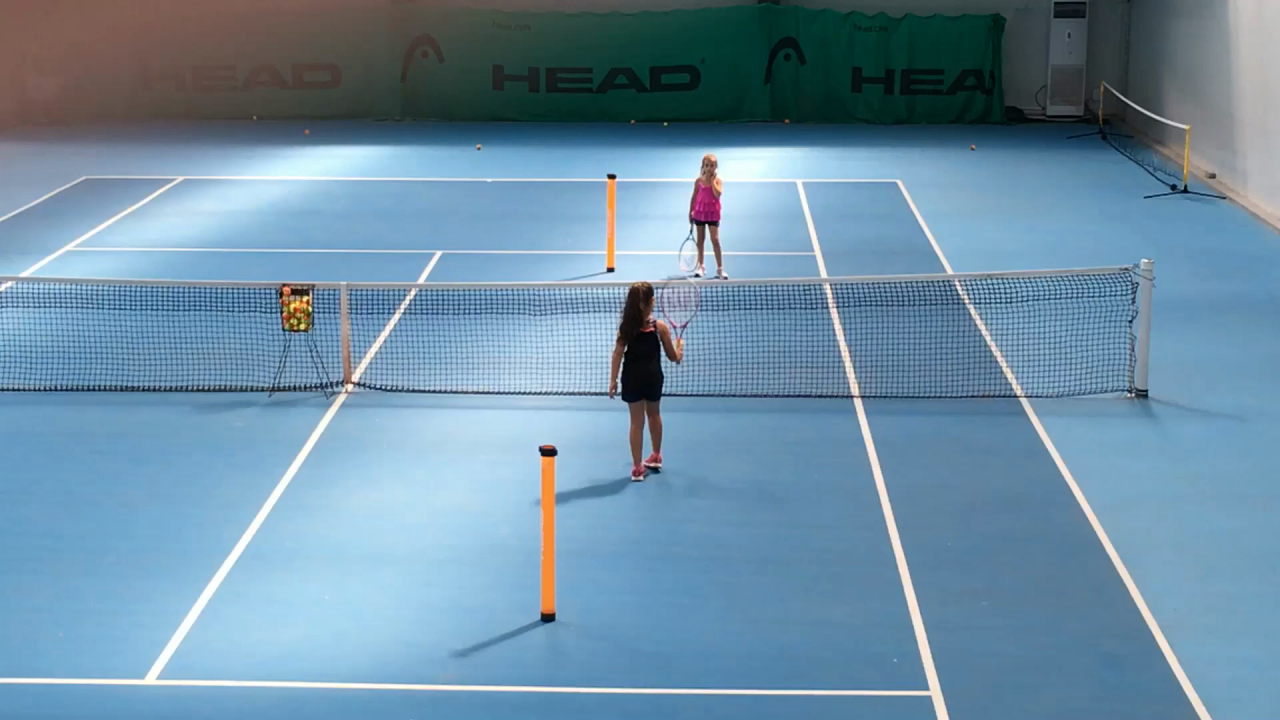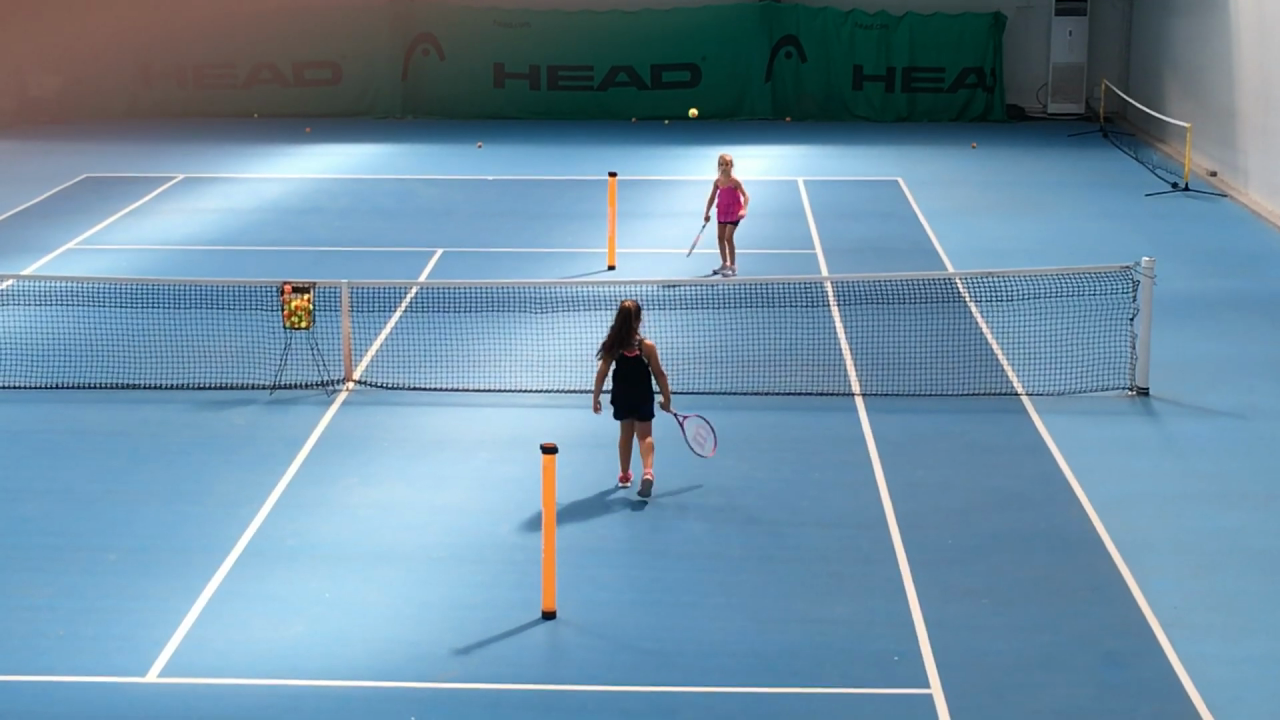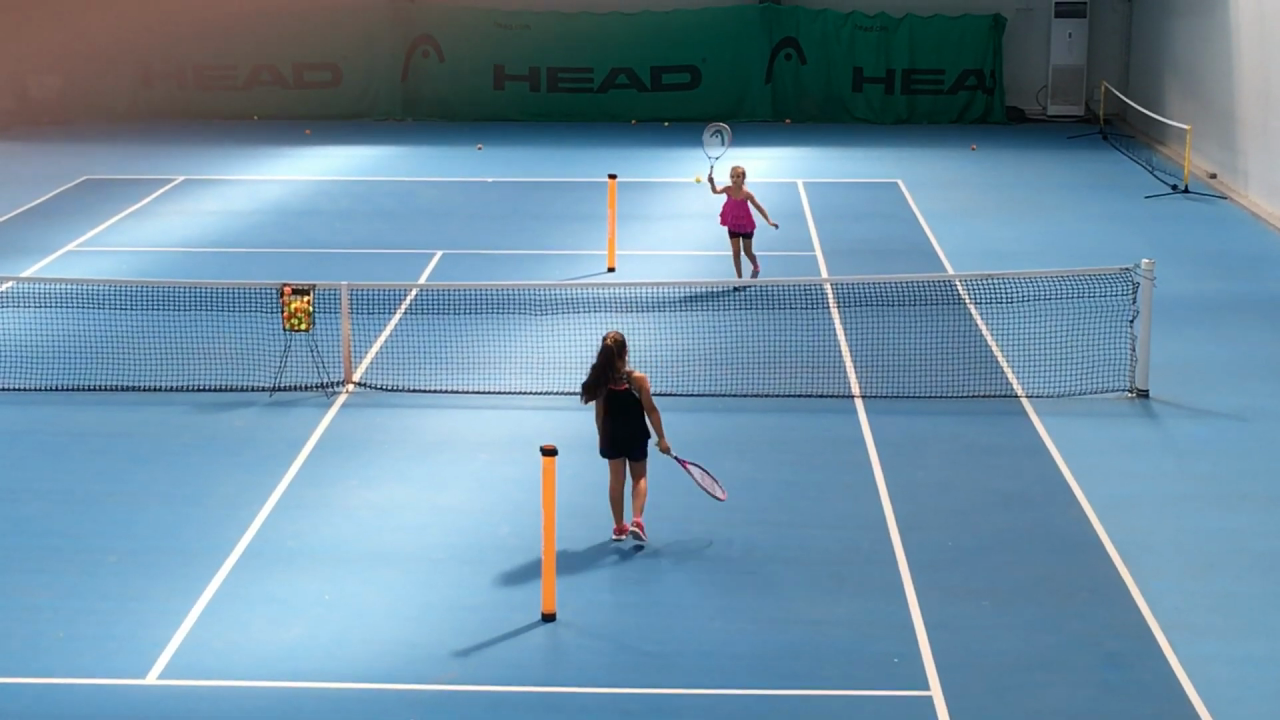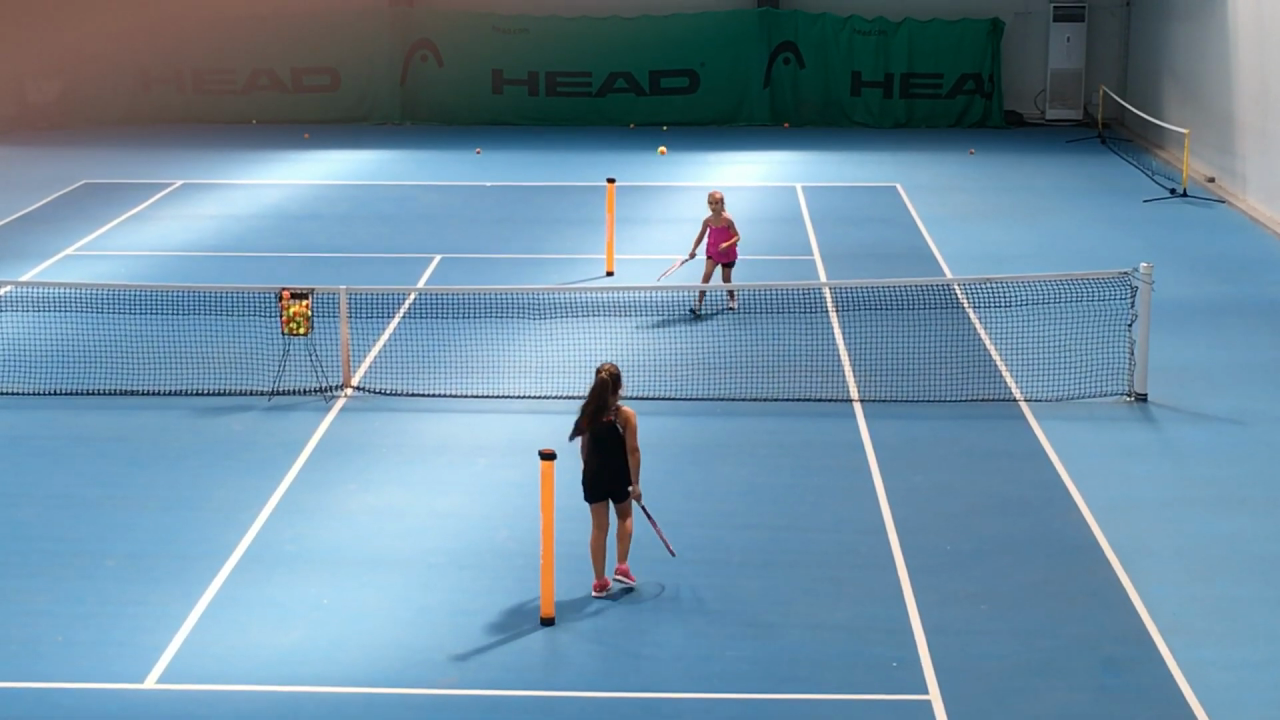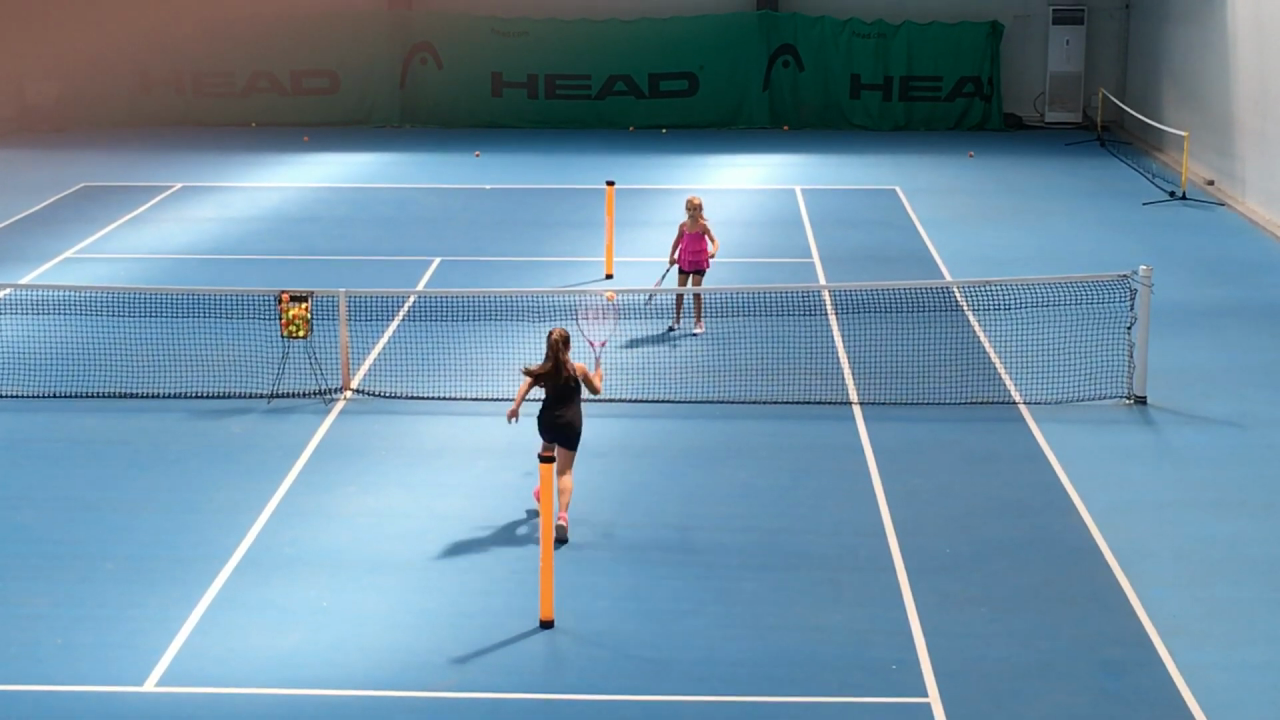
dt=1s
person 1, frame 1
left shoulder: (626, 325)
right shoulder: (659, 326)
left elbow: (617, 354)
right elbow: (672, 356)
left wrist: (613, 380)
right wrist: (679, 347)
left hip: (632, 377)
right hip: (653, 376)
left knee: (636, 422)
right knee: (654, 415)
left ankle: (637, 468)
right ankle: (656, 456)
person 1, frame 2
left shoulder: (613, 344)
right shoulder: (647, 346)
left elbow: (601, 373)
right elbow: (659, 374)
left wrist: (596, 397)
right wrist: (666, 397)
left hip: (621, 397)
right hip: (643, 398)
left knee: (626, 434)
right knee: (645, 436)
left ankle: (624, 475)
right ankle: (647, 473)
person 1, frame 3
left shoulder: (601, 381)
right shoulder: (638, 379)
left elbow: (600, 413)
right elbow: (651, 410)
left wrist: (602, 437)
right wrist: (661, 438)
left hip: (611, 435)
right hip: (635, 436)
left knee: (616, 480)
right knee: (639, 478)
left ankle: (619, 527)
right ankle: (637, 520)
person 1, frame 4
left shoulder: (589, 414)
right shoulder: (626, 415)
left elbow: (584, 448)
right elbow: (633, 451)
right wrist: (635, 482)
left hip: (593, 477)
right hip: (618, 476)
left knee: (599, 528)
right knee: (625, 518)
left ankle: (600, 583)
right ankle: (622, 568)
person 1, frame 5
left shoulder: (543, 369)
right shoulder: (578, 369)
left elbow: (526, 384)
right elbow: (596, 390)
left wrist: (515, 406)
right wrist: (598, 374)
left hip: (547, 421)
right hip: (570, 424)
left knee: (547, 448)
right knee: (565, 473)
left ankle: (541, 491)
right ankle: (561, 518)
